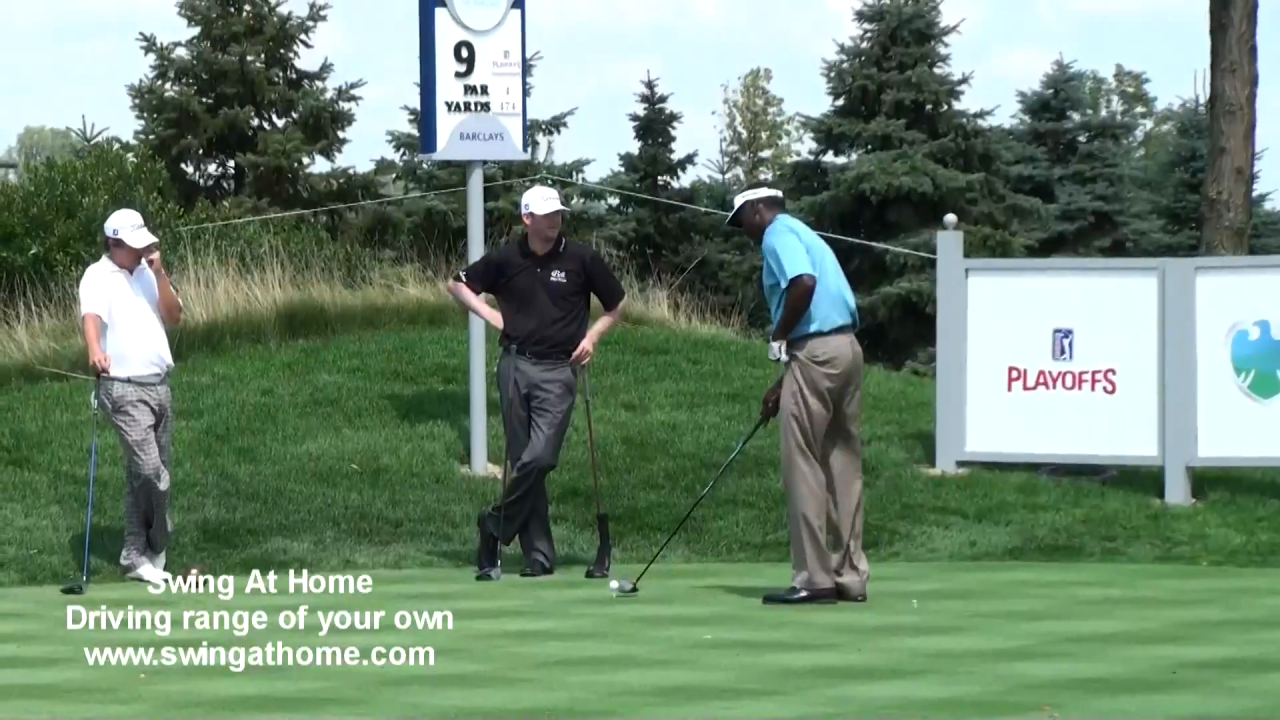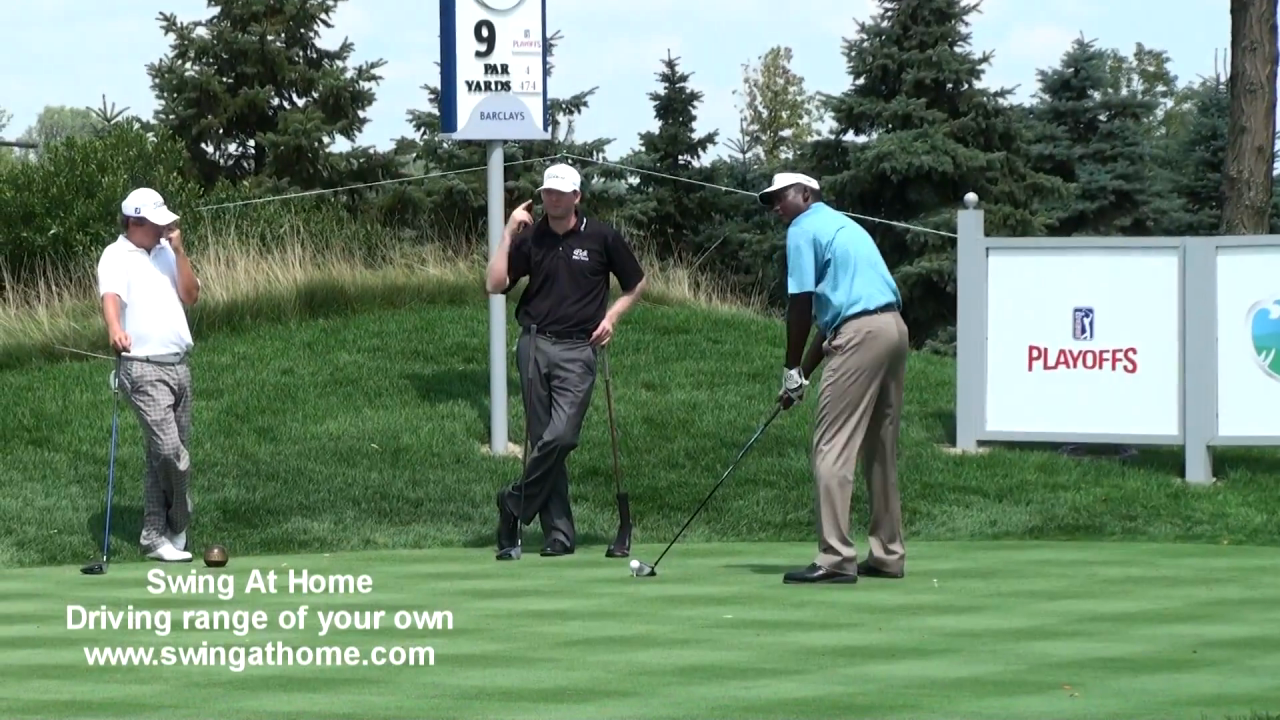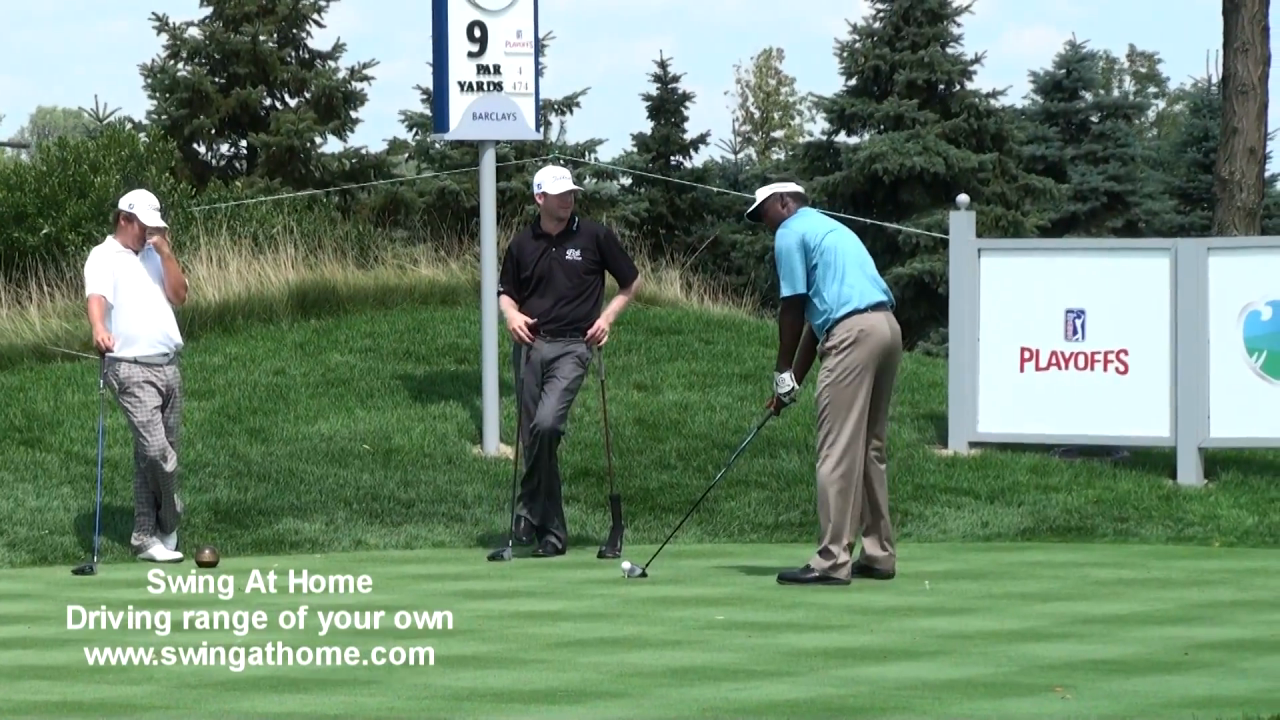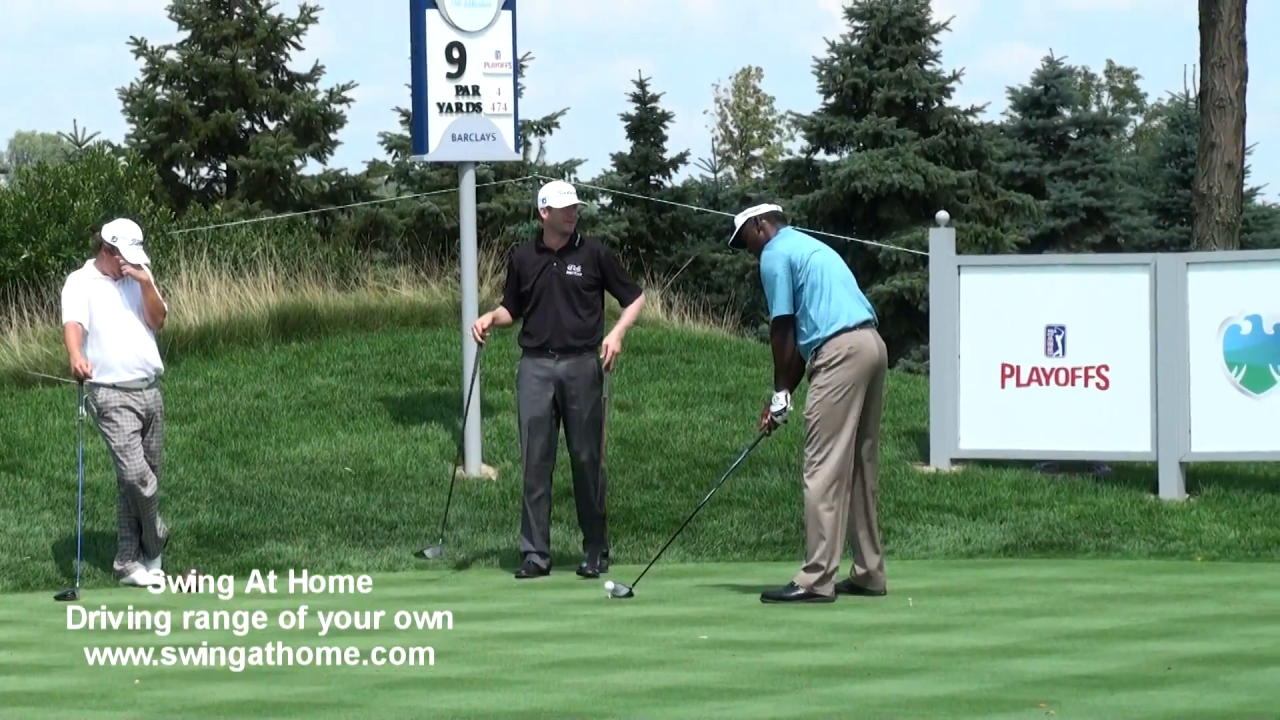
dt=0.7s
person 1, frame 1
right shoulder: (801, 233)
left elbow: (803, 283)
left wrist: (778, 337)
right wrist: (782, 384)
left hip: (817, 352)
right hip: (845, 348)
left knee: (803, 467)
right knee: (842, 467)
person 1, frame 2
right shoulder: (841, 225)
left elbow: (801, 306)
left wrist: (792, 370)
right wrist: (805, 372)
left hip: (862, 333)
right hip: (892, 327)
left knee: (833, 449)
right knee: (880, 448)
person 1, frame 3
right shoulder: (829, 228)
left elbow: (793, 309)
left wrist: (783, 374)
right wrist: (795, 378)
left hip: (854, 333)
right hip: (885, 327)
left knee: (838, 451)
right knee: (868, 446)
person 1, frame 4
right shoulder: (808, 247)
left elbow: (783, 330)
left wrist: (780, 393)
right wrist: (785, 393)
left hip: (842, 352)
right hip: (869, 345)
left knee: (824, 468)
right knee: (858, 466)
person 2, frame 1
left shoulder: (581, 257)
right shoulder: (505, 258)
left elbow: (616, 303)
right elbow: (457, 283)
left wrist: (592, 336)
right wrist: (486, 310)
left hip: (558, 369)
right hip: (515, 365)
left knee: (540, 457)
right knee: (522, 460)
left ankle: (495, 524)
right ankle: (538, 554)
person 2, frame 2
left shoulder: (602, 236)
right shoulder: (529, 239)
left elbow: (636, 282)
right elbow: (494, 285)
left wrist: (612, 316)
right wrist: (508, 232)
left hip: (577, 349)
right hip: (534, 345)
left knee: (561, 436)
right knee: (542, 439)
left ankle: (515, 502)
right ankle: (559, 533)
person 2, frame 3
left shoulder: (595, 235)
right shoulder: (521, 243)
left elbow: (630, 281)
right elbow: (507, 293)
left wrist: (606, 318)
right wrist: (511, 314)
left hip: (572, 345)
right hip: (530, 346)
left knee: (547, 423)
right knee: (533, 435)
left ankle: (528, 509)
right ankle: (551, 533)
person 2, frame 4
left shoulder: (595, 253)
right shoulder: (523, 257)
left elbow: (635, 297)
right elbow: (512, 308)
left wrist: (617, 332)
right wrist: (490, 317)
left hip: (581, 364)
right hip: (535, 365)
left knee: (586, 458)
right knee: (535, 461)
left ankle: (595, 548)
person 3, frame 1
left shoulder: (149, 272)
right shoulder: (97, 276)
left elbow: (173, 316)
right elbow: (91, 315)
left wrist: (160, 273)
right wrist: (94, 349)
left hip: (159, 384)
right hip: (124, 387)
left knee: (145, 472)
right knee: (149, 470)
left ankle: (137, 554)
right ankle: (153, 551)
person 3, frame 2
left shoulder: (166, 251)
right shoulder: (116, 256)
left elbow: (190, 296)
right elbow: (110, 295)
left wrist: (179, 251)
right wrist: (115, 328)
left hip: (178, 364)
right hip: (143, 368)
left knee: (164, 453)
right knee: (169, 450)
left ankle: (157, 535)
right ankle: (176, 527)
person 3, frame 3
left shoulder: (156, 253)
right shoulder: (103, 257)
left elbow: (179, 295)
right elbow: (96, 296)
left wrist: (166, 253)
right wrist: (99, 328)
left hip: (168, 365)
right hip: (132, 369)
left knee: (159, 451)
right knee: (155, 450)
left ankle: (147, 535)
right ankle: (169, 524)
person 3, frame 4
left shoulder: (140, 275)
right shoulder: (80, 283)
left elbow: (158, 320)
right elbow: (73, 323)
left wrist: (145, 282)
right wrist: (76, 356)
left hip: (150, 389)
right hip: (112, 394)
left knee: (144, 476)
right knee: (135, 475)
left ankle: (130, 561)
right ankle: (155, 545)
